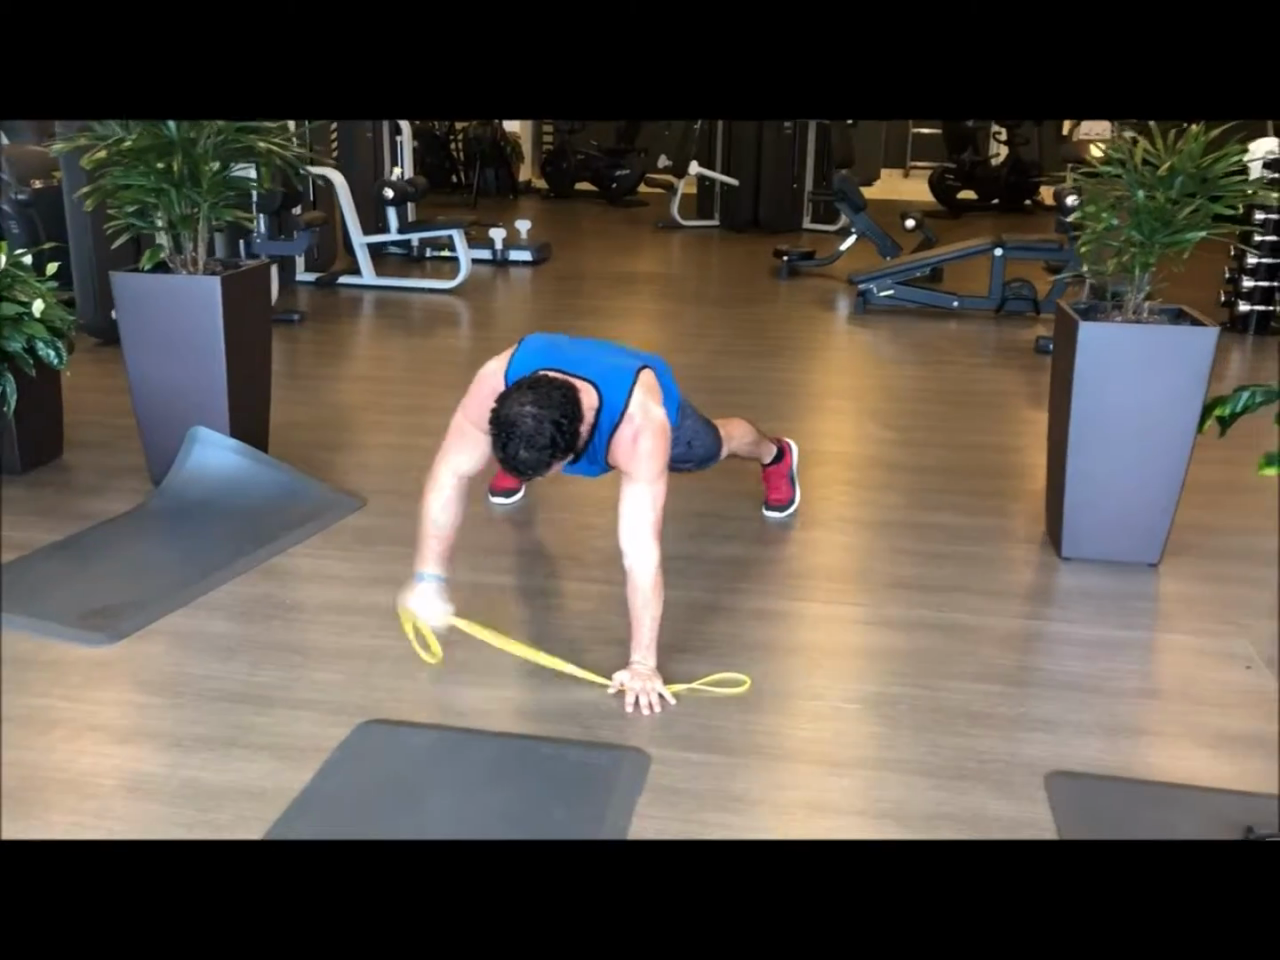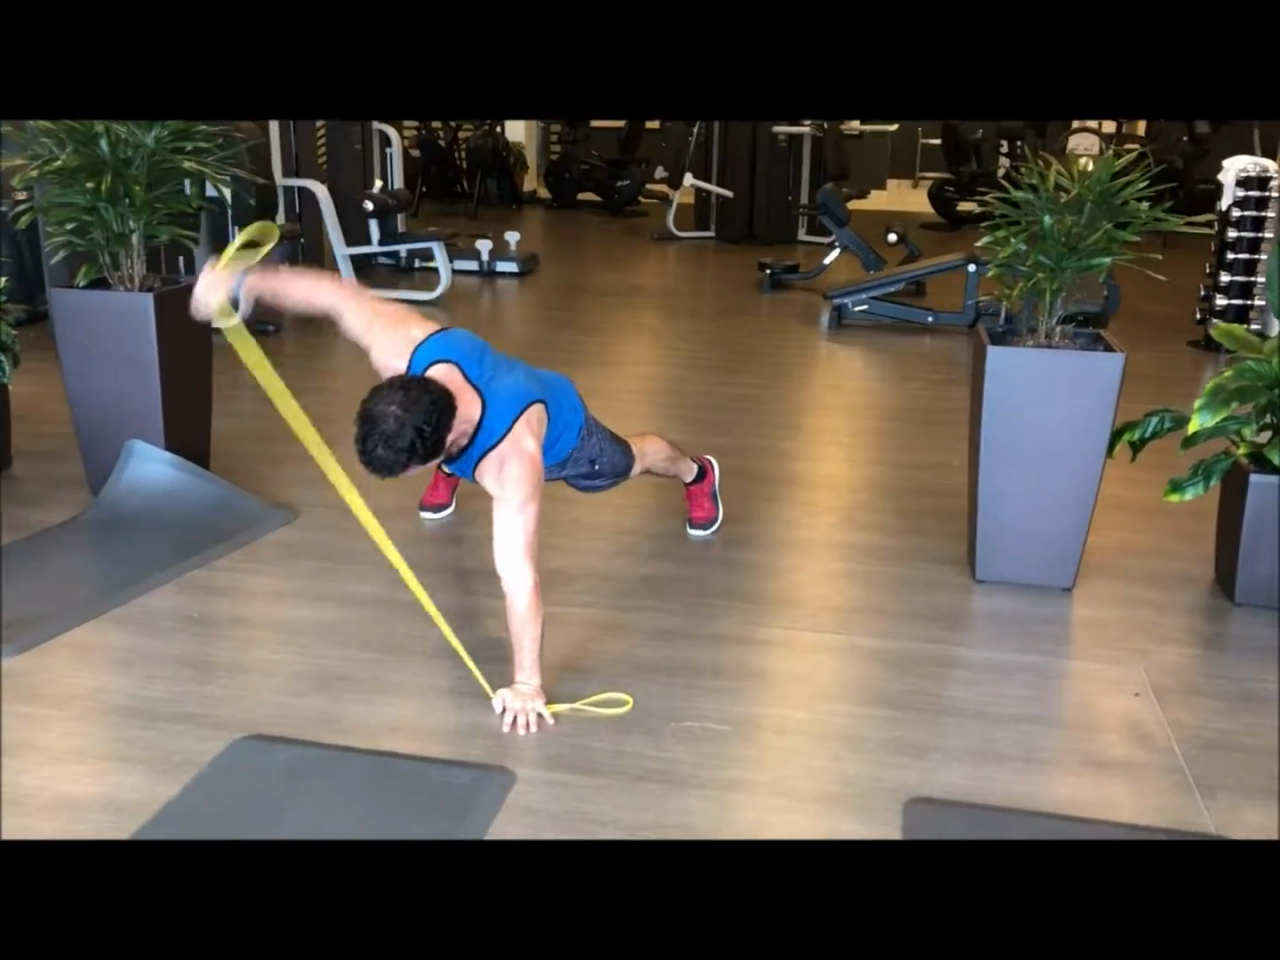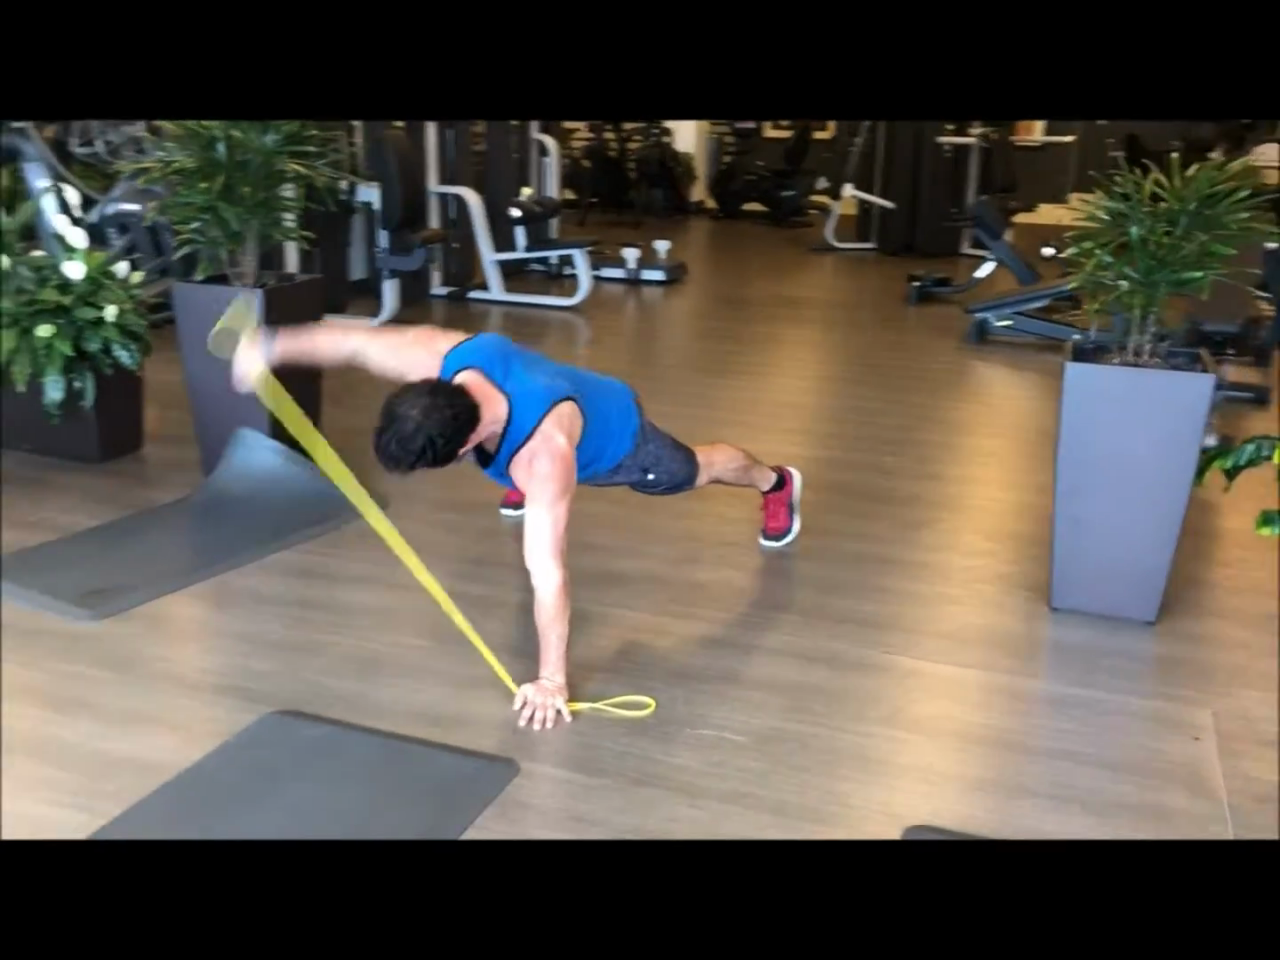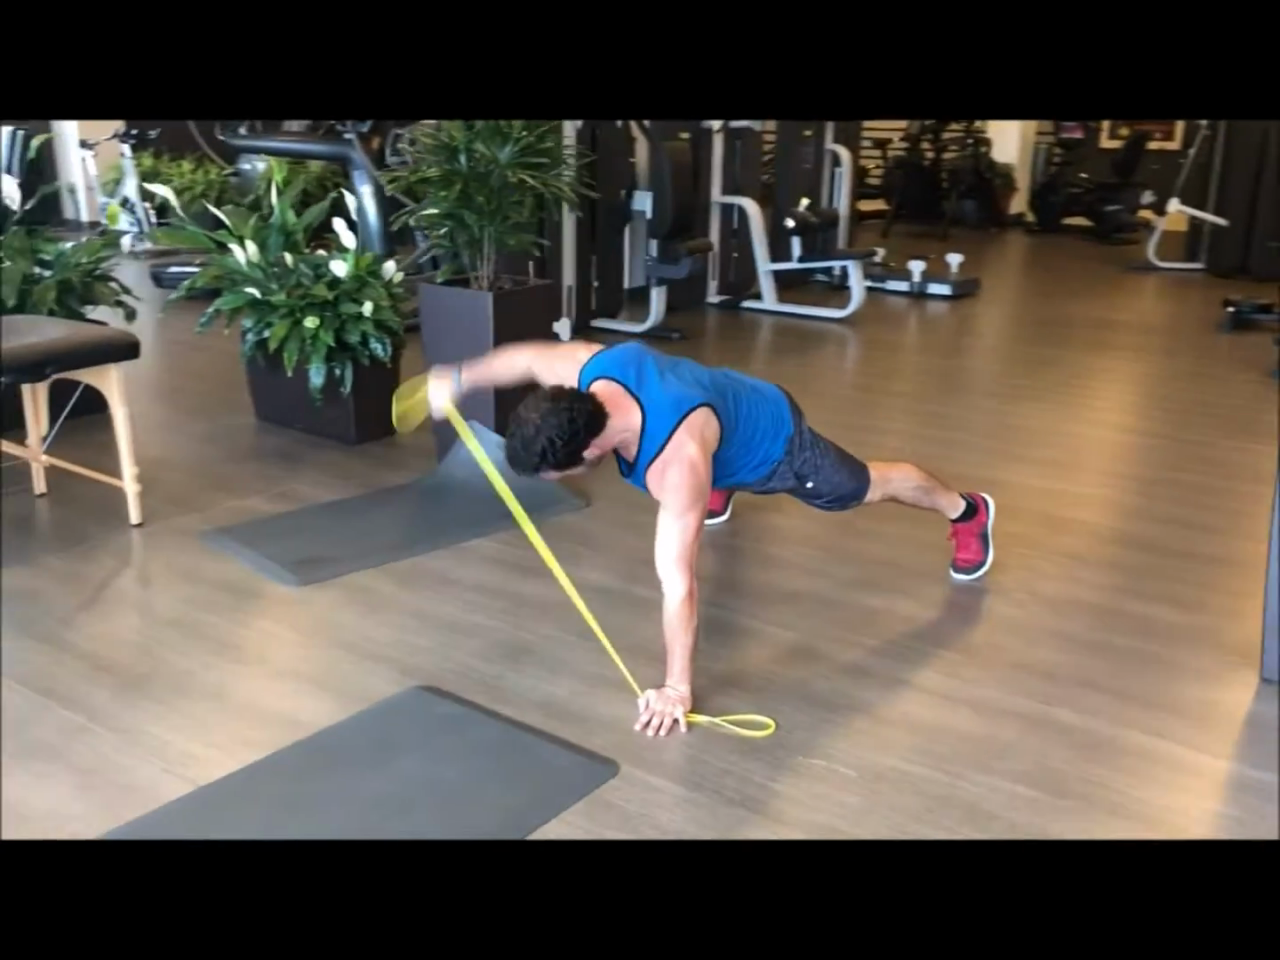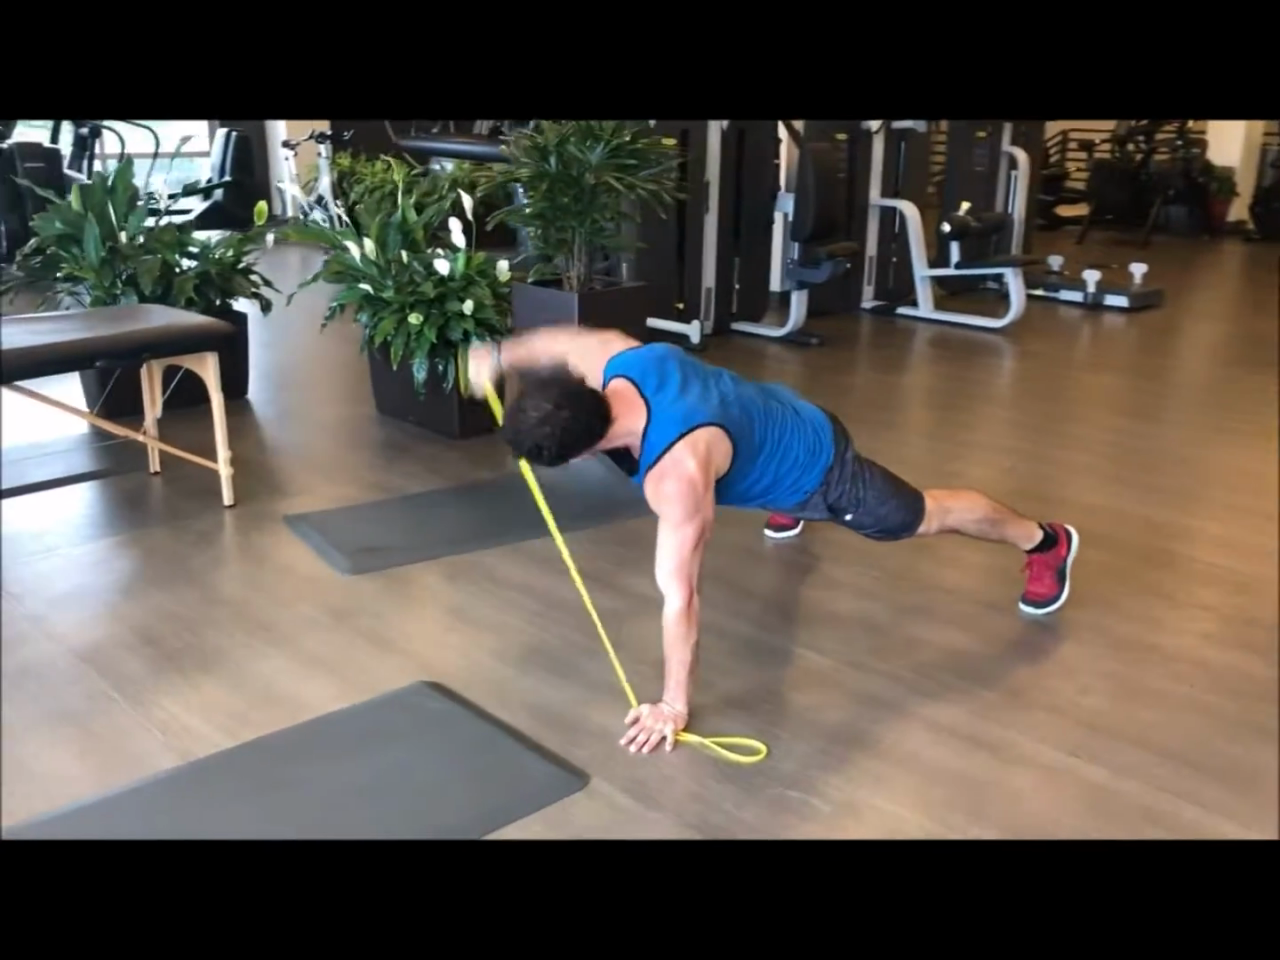
dt=1s
person 1, frame 1
left shoulder: (640, 428)
right shoulder: (498, 382)
left elbow: (641, 552)
right elbow: (449, 475)
left wrist: (642, 664)
right wrist: (428, 577)
left knee: (713, 444)
right knee: (521, 464)
left ankle: (774, 453)
right ankle: (513, 473)
person 1, frame 2
left shoulder: (510, 453)
right shoulder: (418, 355)
left elbow: (519, 577)
right elbow: (338, 297)
left wrist: (527, 683)
right wrist: (240, 282)
left hip: (562, 438)
right hip: (518, 392)
left knee: (625, 463)
right knee: (440, 478)
left ankle: (694, 469)
right ankle: (447, 482)
person 1, frame 3
left shoulder: (541, 454)
right shoulder: (449, 358)
left elbow: (547, 573)
right elbow: (357, 341)
left wrist: (551, 681)
right wrist: (273, 344)
left hip: (619, 444)
right hip: (572, 402)
left knee: (695, 469)
left ankle: (775, 482)
person 1, frame 4
left shoulder: (673, 458)
right shoulder: (590, 372)
left elbow: (678, 581)
right elbow: (532, 358)
left wrist: (676, 686)
right wrist: (459, 378)
left hip: (776, 449)
right hip: (737, 401)
left knee: (866, 484)
left ankle: (966, 509)
right ankle: (719, 488)
person 1, frame 5
left shoulder: (675, 472)
right shoulder: (613, 364)
left elbow: (678, 596)
right elbow: (563, 343)
left wrist: (673, 705)
right wrist: (499, 355)
left hip: (820, 473)
right hip: (782, 418)
left knee: (926, 516)
left ankle: (1045, 541)
right ankle: (788, 505)
